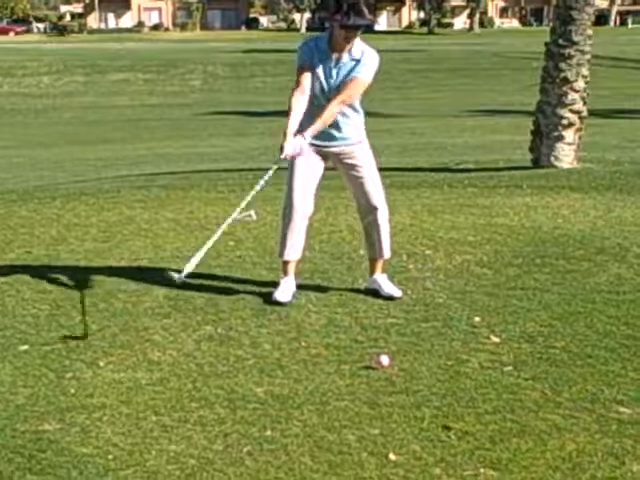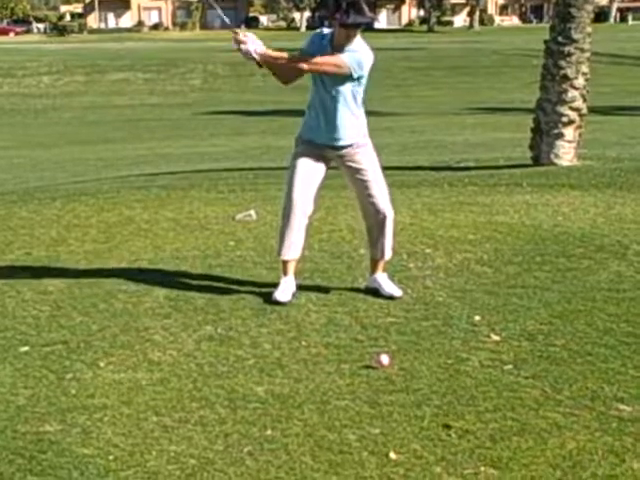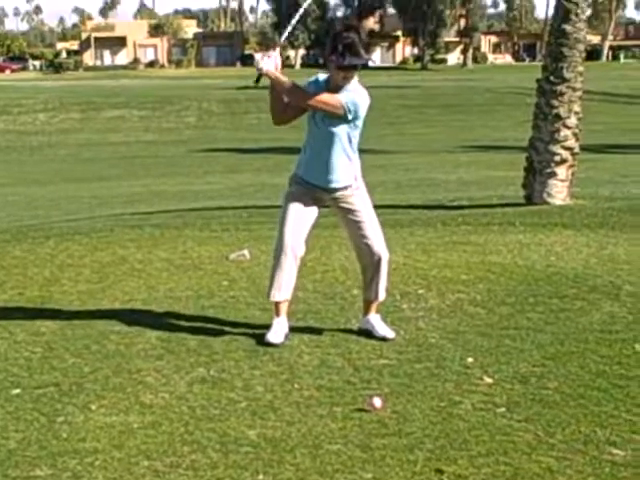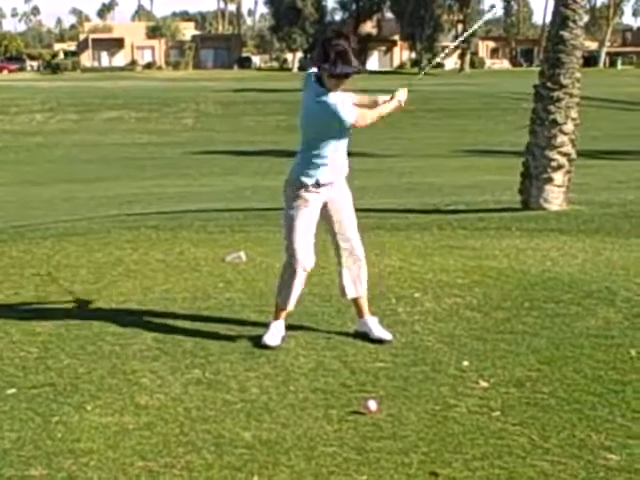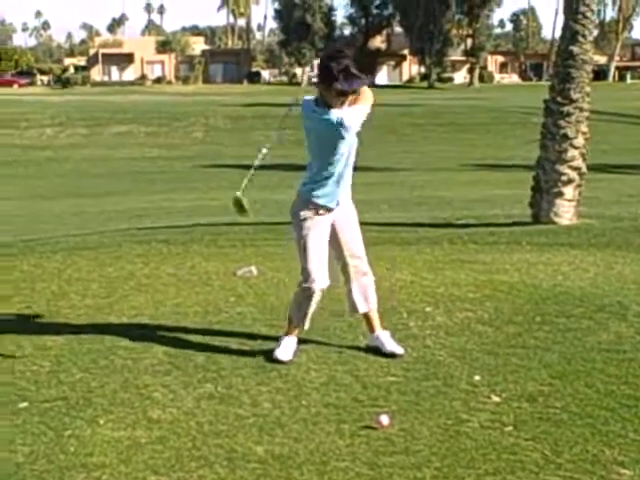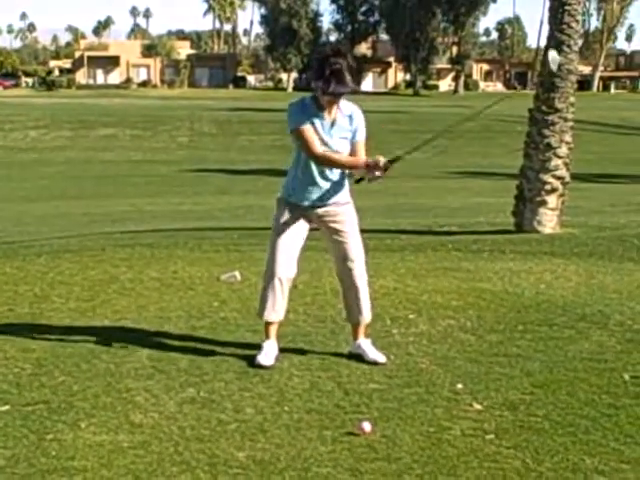
dt=0.5s
person 1, frame 1
left shoulder: (368, 57)
right shoulder: (309, 48)
left elbow: (339, 101)
right elbow: (300, 92)
left wrist: (306, 136)
right wrist: (290, 133)
left hip: (351, 141)
right hip: (309, 141)
left knee: (375, 206)
right knee: (297, 206)
left ankle: (377, 276)
right ankle: (288, 279)
person 1, frame 2
left shoulder: (361, 56)
right shoulder: (319, 39)
left elbow: (304, 64)
right elbow: (286, 76)
left wrist: (260, 53)
right wrist: (259, 52)
left hip: (353, 143)
right hip: (313, 142)
left knee: (381, 210)
right knee: (296, 207)
left ankle: (377, 275)
right ankle: (287, 279)
person 1, frame 3
left shoulder: (357, 98)
right shoulder: (318, 82)
left elbow: (304, 99)
right elbow: (280, 117)
left wrist: (273, 74)
right wrist: (273, 78)
left hip: (346, 186)
right hip: (307, 183)
left knee: (376, 252)
right knee: (288, 247)
left ankle: (370, 317)
right ankle: (280, 320)
person 1, frame 4
left shoulder: (311, 77)
right shoulder: (331, 109)
left elbow: (352, 99)
right elbow: (365, 120)
left wrist: (382, 99)
right wrist: (394, 104)
left hip: (333, 184)
right hip: (306, 187)
left knee: (352, 250)
right knee: (299, 258)
left ankle: (365, 319)
right ankle: (277, 323)
person 1, frame 5
left shoulder: (309, 106)
right shoulder: (342, 122)
right elbow: (368, 99)
left wrist: (329, 72)
left hip: (339, 203)
right hip: (314, 208)
left knee: (358, 266)
right knee: (315, 280)
left ankle: (376, 333)
right ankle: (289, 337)
person 1, frame 6
left shoulder: (354, 115)
right shoulder: (298, 111)
left elbow: (357, 160)
right elbow: (318, 154)
left wrist: (372, 167)
right wrist: (365, 162)
left hip: (337, 202)
right hip: (296, 203)
left knee: (355, 270)
right knee: (279, 269)
left ankle: (360, 341)
right ankle: (270, 342)
